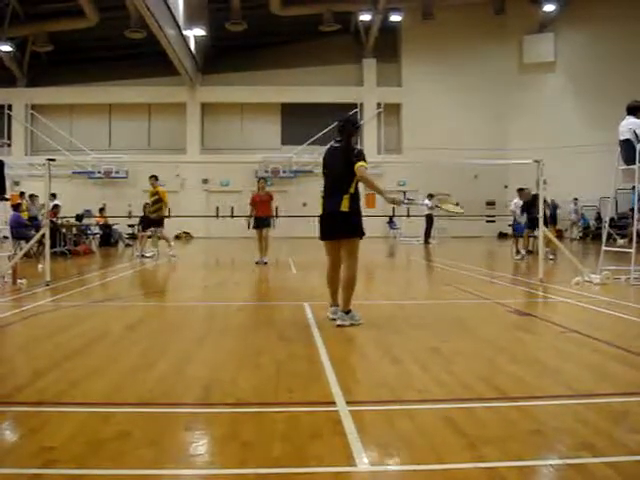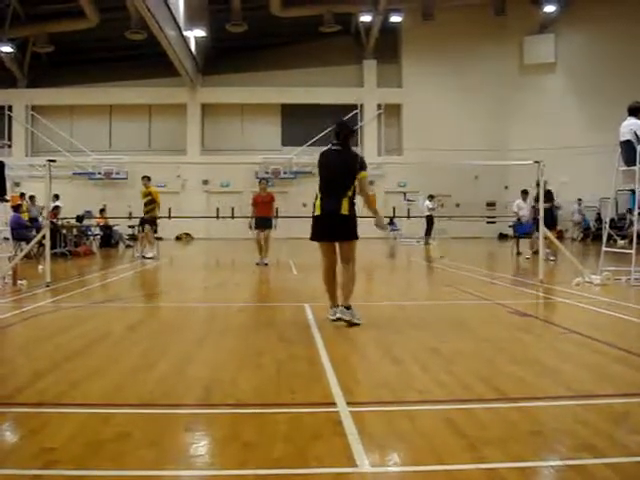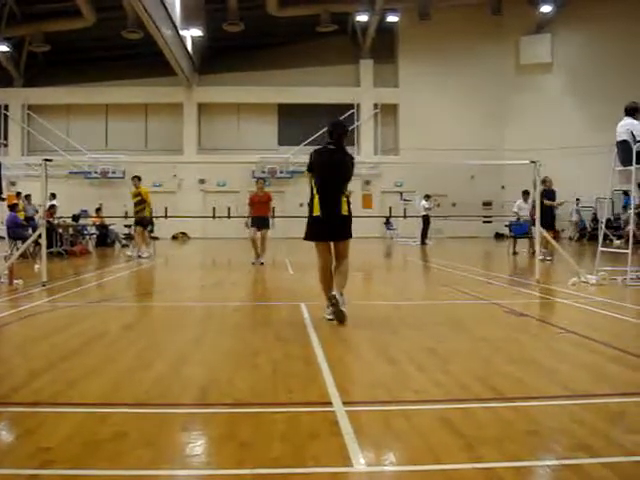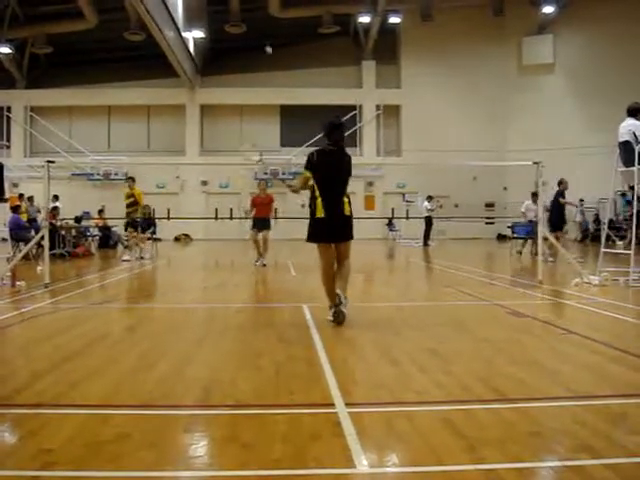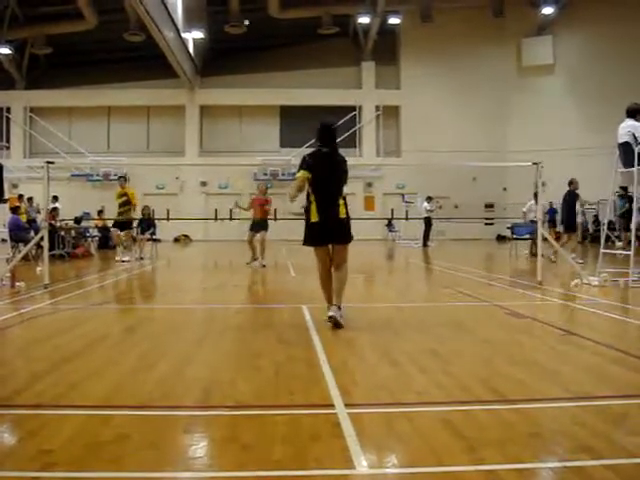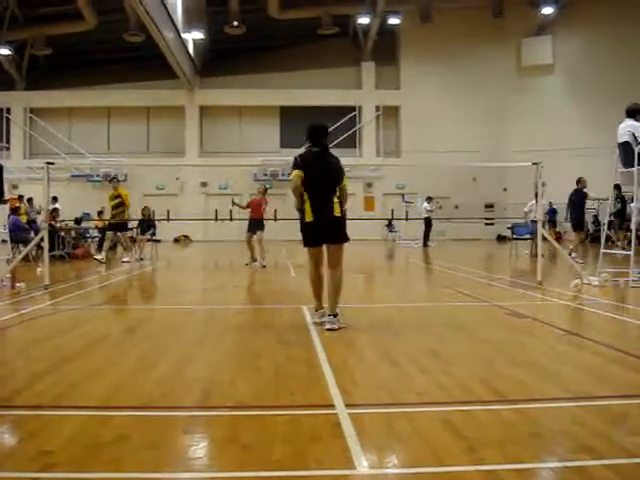
dt=0.2s
person 1, frame 1
left shoulder: (328, 152)
right shoulder: (355, 152)
right elbow: (362, 175)
right wrist: (386, 197)
left hip: (327, 210)
right hip: (347, 210)
left knee: (333, 261)
right knee: (349, 262)
left ankle: (334, 307)
right ankle: (345, 312)
person 1, frame 2
left shoulder: (324, 156)
right shoulder: (356, 159)
right elbow: (364, 189)
right wrist: (377, 215)
left hip: (322, 212)
right hip: (344, 213)
left knee: (328, 262)
right knee: (348, 262)
left ankle: (334, 307)
right ankle: (345, 307)
person 1, frame 3
left shoulder: (317, 154)
right shoulder: (348, 159)
left hip: (319, 212)
right hip: (342, 211)
left knee: (324, 261)
right knee: (342, 259)
left ankle: (330, 305)
right ankle: (337, 293)
person 1, frame 4
left shoulder: (316, 156)
right shoulder: (346, 158)
left elbow: (302, 184)
left wrist: (294, 187)
left hip: (321, 213)
right hip: (343, 212)
left knee: (327, 262)
right knee: (343, 260)
left ankle: (333, 306)
right ankle: (341, 295)
person 1, frame 5
left shoulder: (310, 159)
right shoulder: (341, 160)
left elbow: (299, 184)
left wrist: (293, 195)
left hip: (316, 217)
right hip: (339, 215)
left knee: (324, 266)
right knee: (340, 265)
left ankle: (331, 308)
right ankle: (336, 309)
person 1, frame 6
left shoulder: (302, 159)
right shoulder: (334, 160)
left elbow: (296, 184)
right elbow: (344, 193)
left wrist: (301, 200)
left hip: (310, 216)
right hip: (334, 214)
left knee: (315, 265)
right knee: (335, 267)
left ankle: (318, 310)
right ankle: (333, 316)
